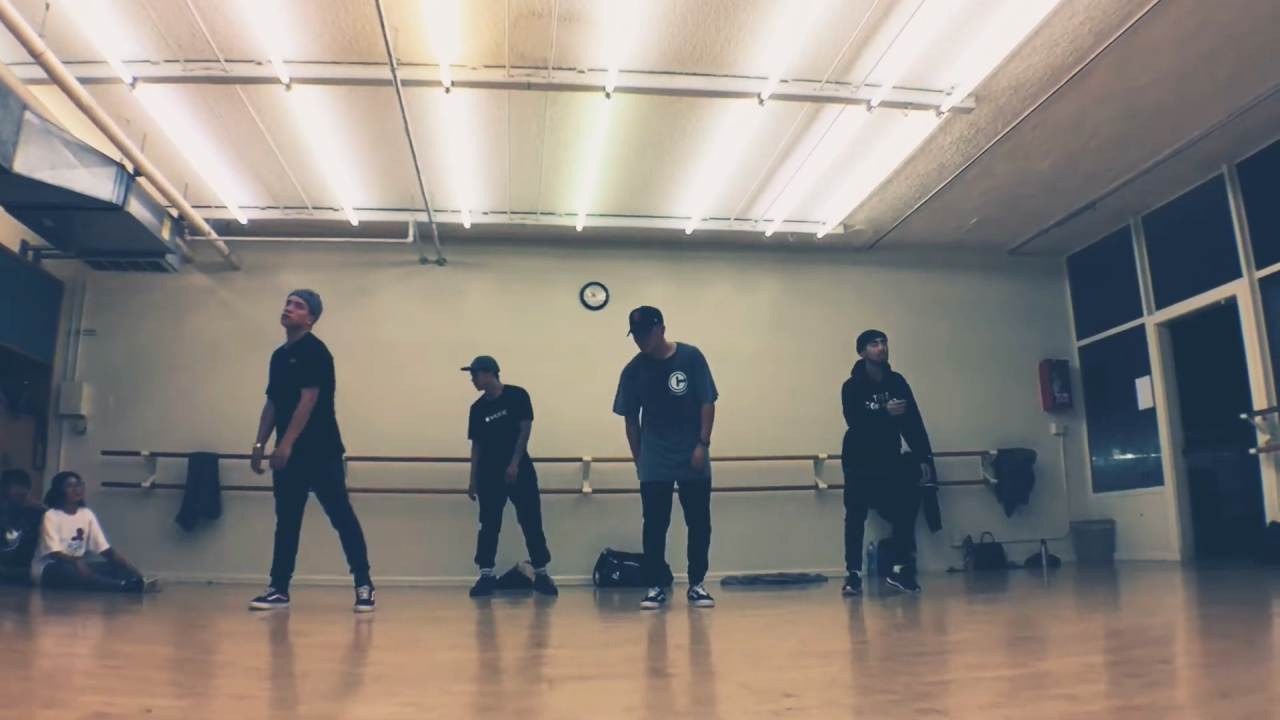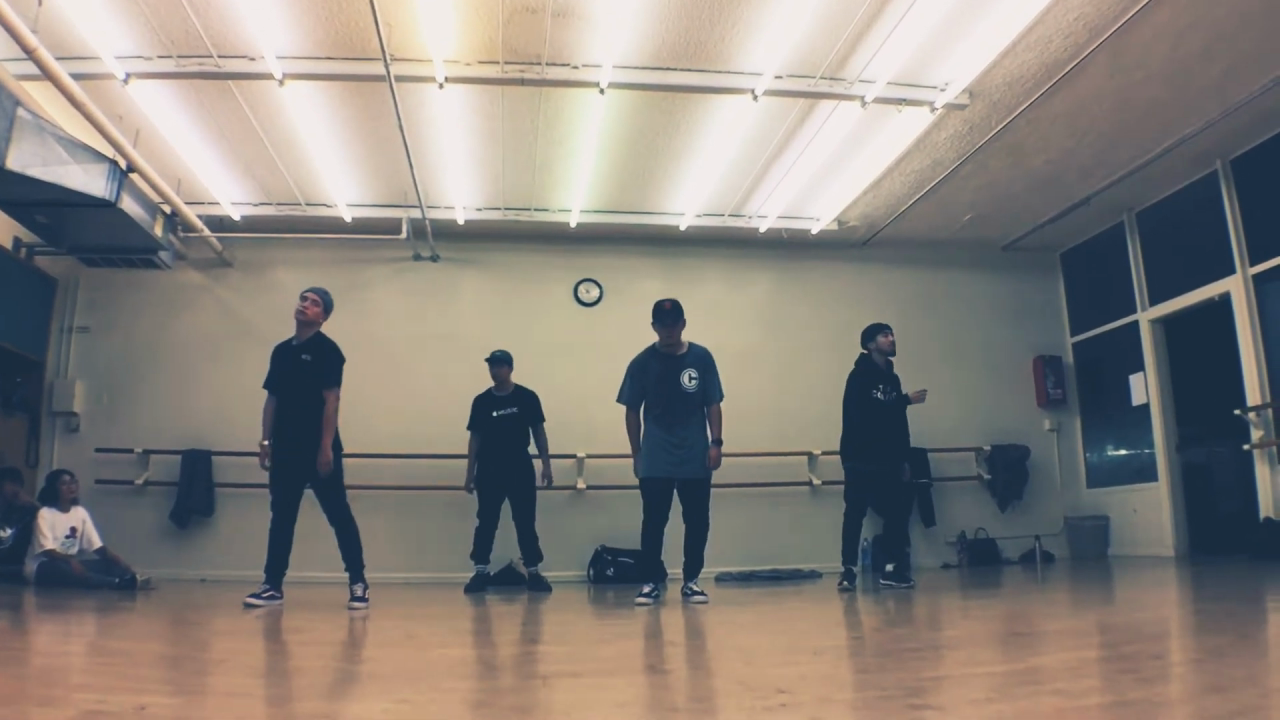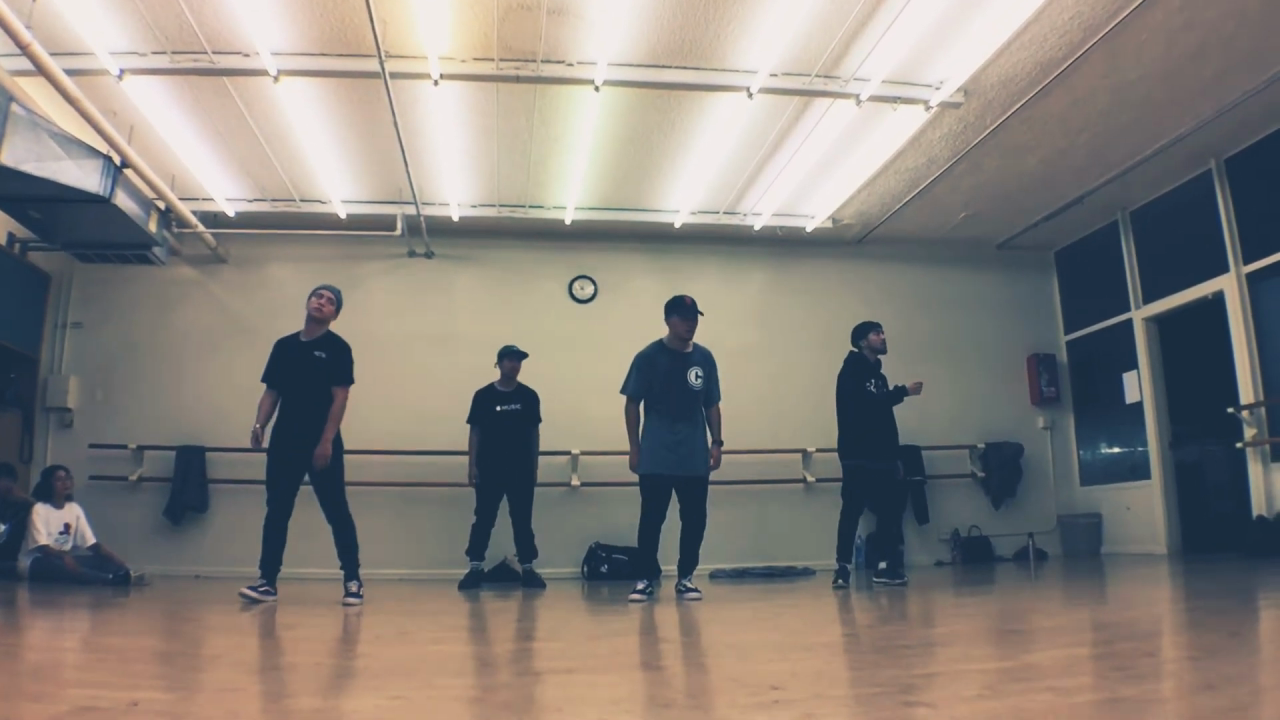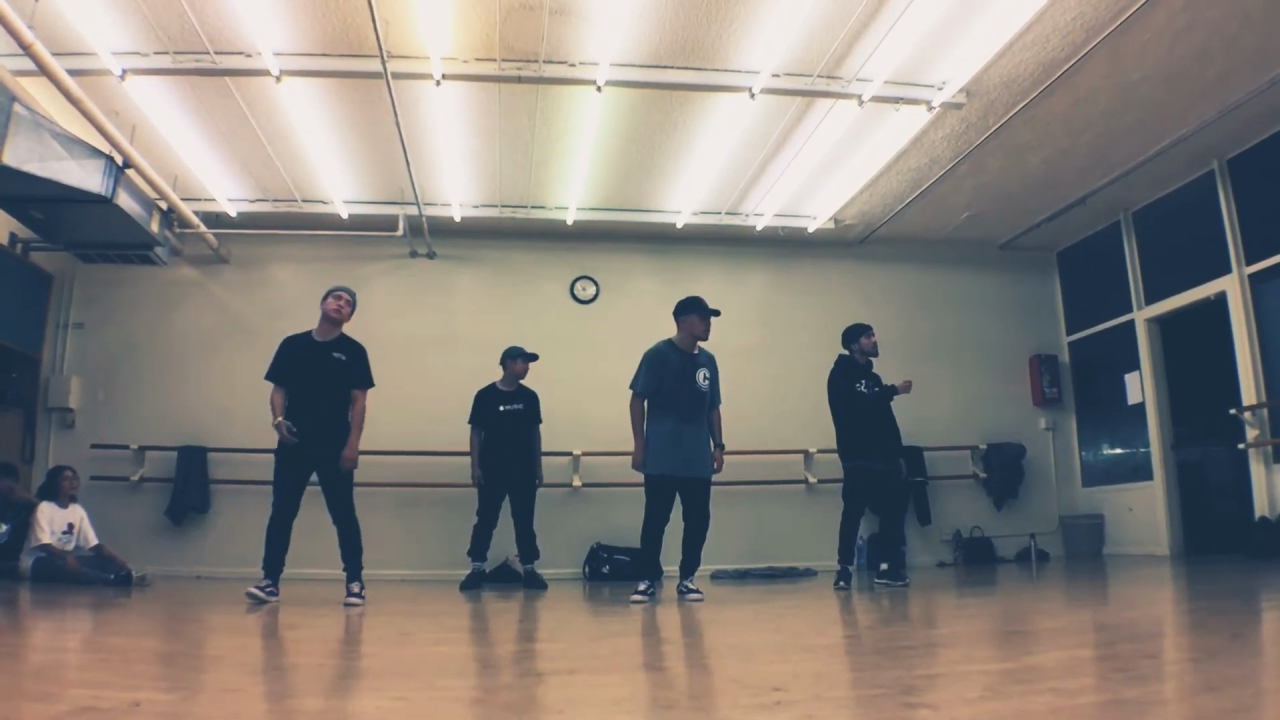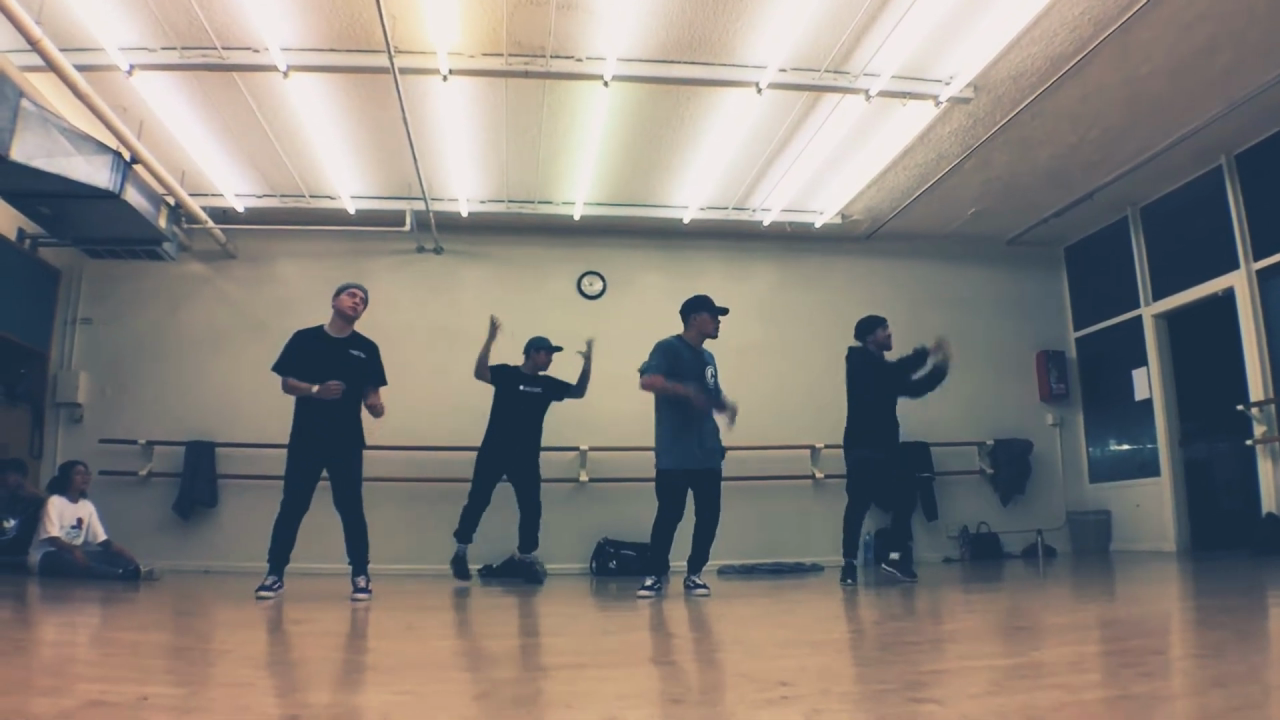
dt=0.4s
person 1, frame 1
left shoulder: (314, 351)
right shoulder: (279, 355)
left elbow: (308, 400)
right elbow: (272, 404)
left wrist: (287, 443)
right wrist: (259, 444)
left hip: (321, 450)
right hip: (288, 451)
left knee: (342, 516)
right knee: (286, 520)
left ankle: (364, 585)
right ankle: (279, 588)
person 1, frame 2
left shoulder: (327, 349)
right shoulder: (280, 351)
left elbow: (331, 400)
right elbow: (272, 400)
left wrist: (326, 447)
right wrist: (266, 442)
left hip: (319, 449)
right hip: (285, 449)
left knee: (339, 514)
right knee: (281, 517)
left ankle: (358, 583)
right ankle: (273, 585)
person 1, frame 3
left shoulder: (338, 348)
right shoulder: (283, 346)
left elbow: (340, 398)
right elbow: (271, 392)
left wrist: (327, 441)
right wrist: (259, 425)
left hip: (322, 445)
right hip: (284, 443)
left knee: (337, 512)
right knee: (277, 511)
left ankle: (352, 580)
right ankle: (267, 581)
person 1, frame 4
left shoulder: (353, 351)
right shoulder: (291, 345)
left elbow: (358, 401)
right elbow: (279, 388)
left wrist: (353, 443)
right wrist: (279, 419)
left hip: (335, 446)
right hip: (294, 443)
left knee: (343, 514)
right knee: (282, 511)
left ankle: (354, 581)
right ankle: (270, 580)
person 1, frame 5
left shoulder: (366, 348)
right shoulder: (304, 339)
left elbow: (371, 393)
right elbow: (287, 382)
left wrist: (375, 405)
right wrist: (316, 390)
left hip: (347, 441)
right hip: (306, 438)
left knee: (351, 508)
right knee: (292, 506)
left ankle: (360, 575)
right ankle: (274, 574)
person 2, frame 1
left shoulder: (691, 357)
right shoulder: (633, 371)
left elbow: (707, 403)
right elbow: (631, 418)
left wrist: (703, 444)
right wrist: (638, 458)
left hip: (693, 458)
right hip: (654, 462)
left knee: (699, 523)
right knee: (654, 525)
left ankle: (696, 584)
right ankle: (656, 586)
person 2, frame 2
left shoulder: (702, 358)
right shoulder: (642, 363)
left elbow: (713, 404)
right elbow: (632, 411)
left wrist: (716, 443)
right wrist: (636, 454)
left hip: (696, 458)
right hip: (656, 459)
left knee: (698, 521)
right knee: (653, 521)
left ankle: (691, 581)
right ankle: (651, 582)
person 2, frame 3
left shoulder: (704, 358)
right shoulder: (648, 357)
left elbow: (712, 405)
right elbow: (632, 404)
left wrist: (716, 442)
right wrist: (634, 448)
left hip: (695, 457)
right hip: (656, 457)
left knee: (695, 519)
right knee: (651, 518)
left ankle: (685, 577)
right ankle: (647, 578)
person 2, frame 4
left shoulder: (708, 360)
right shoulder: (658, 355)
right elbow: (637, 400)
left wrist: (718, 446)
right wrist: (639, 445)
left hip: (698, 458)
right hip: (662, 457)
left knee: (698, 520)
right knee: (655, 519)
left ankle: (687, 579)
right ankle: (648, 579)
person 2, frame 5
left shoulder: (707, 357)
right shoulder: (669, 348)
right elbow: (647, 380)
left wrist: (724, 405)
right wrist: (684, 390)
left hip: (707, 451)
right hip: (675, 452)
left knee: (709, 514)
right knee: (669, 513)
left ankle: (694, 573)
right ankle: (655, 574)
person 3, frame 1
left shoulder: (897, 382)
right shoulder: (852, 387)
left elbow: (913, 421)
right elbow: (855, 423)
left wrist: (924, 457)
right wrist: (884, 413)
left hip: (891, 462)
right hip: (859, 465)
left knee: (905, 513)
right knee: (855, 518)
left ankle: (899, 569)
right ankle: (854, 574)
person 3, frame 2
left shoulder: (892, 378)
right shoulder: (860, 376)
left elbow: (899, 420)
right elbow: (867, 413)
left wrist: (903, 458)
right wrist: (906, 401)
left hip: (887, 459)
right hip: (859, 458)
left knee: (898, 512)
right knee: (855, 513)
left ankle: (892, 568)
right ankle: (849, 570)
person 3, frame 3
left shoulder: (878, 375)
right shoulder: (852, 371)
right elbow: (866, 405)
left wrist: (894, 455)
right wrist: (903, 392)
left hip: (881, 456)
right hip: (857, 456)
left knee: (891, 509)
right knee: (852, 510)
left ankle: (885, 566)
right ankle: (843, 567)
person 3, frame 4
left shoulder: (874, 377)
right shoulder: (841, 374)
right elbow: (856, 406)
left wrist: (898, 453)
right wrist: (892, 391)
left hip: (883, 457)
right hip: (858, 457)
left knee: (894, 509)
right knee: (853, 511)
left ankle: (888, 567)
right ankle: (844, 569)
person 3, frame 5
left shoulder: (886, 371)
right shoulder: (861, 364)
left elbow: (912, 389)
right elbow: (893, 375)
left wrist: (940, 367)
right wrist: (925, 353)
left hip: (884, 449)
right hip: (862, 449)
left knee: (904, 501)
right knee: (858, 505)
left ankle: (896, 557)
right ankle: (849, 564)
person 4, frame 1
left shoulder: (517, 396)
right shoulder: (477, 408)
left elbow: (525, 430)
right elbow: (476, 445)
left wrist: (514, 463)
right wrist: (473, 479)
left hip: (520, 470)
right hip: (490, 473)
left knee: (531, 522)
right knee: (489, 525)
left ankle: (541, 574)
right ankle: (486, 575)
person 4, frame 2
left shoulder: (527, 398)
right shoulder: (481, 401)
left elbow: (538, 432)
right elbow: (475, 437)
left wrist: (546, 465)
right wrist: (470, 472)
left hip: (520, 469)
right hip: (489, 471)
left knee: (525, 523)
right knee: (486, 522)
left ankle: (533, 572)
right ankle: (481, 572)
person 4, frame 3
left shoulder: (529, 396)
right shoulder: (483, 395)
left elbow: (534, 432)
right elbow: (475, 432)
left wrist: (535, 465)
right wrist: (472, 466)
left hip: (520, 467)
right hip: (489, 467)
left knee: (522, 520)
right knee: (484, 518)
left ankle: (528, 569)
right ankle: (475, 568)
person 4, frame 4
left shoulder: (530, 397)
right shoulder: (485, 395)
left elbow: (535, 433)
right elbow: (476, 432)
left wrist: (538, 466)
right wrist: (475, 466)
left hip: (523, 468)
right hip: (492, 468)
left knee: (525, 520)
right knee: (486, 519)
left ankle: (529, 569)
right ankle: (477, 569)
person 4, frame 5
left shoulder: (547, 384)
right shoulder: (506, 373)
left elbow: (578, 392)
right elbow: (479, 374)
left wrist: (587, 362)
right wrist: (490, 340)
left hip: (526, 454)
right hip: (495, 450)
left knee: (531, 507)
right knee: (478, 499)
left ankle: (526, 558)
right ankle: (461, 551)
